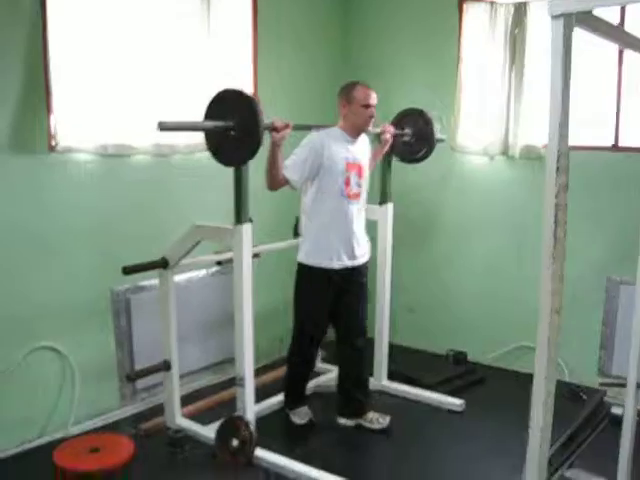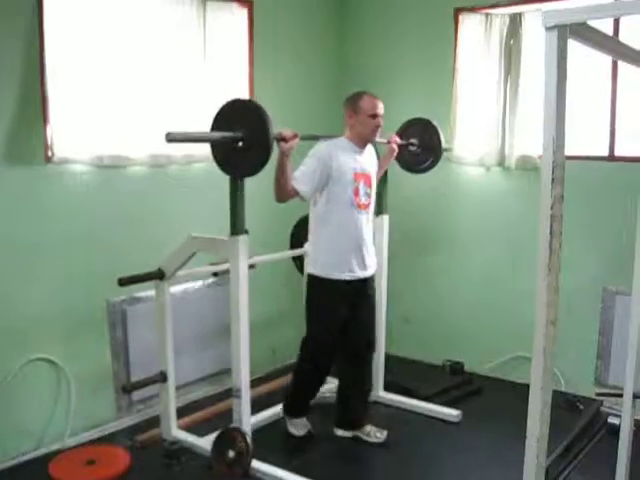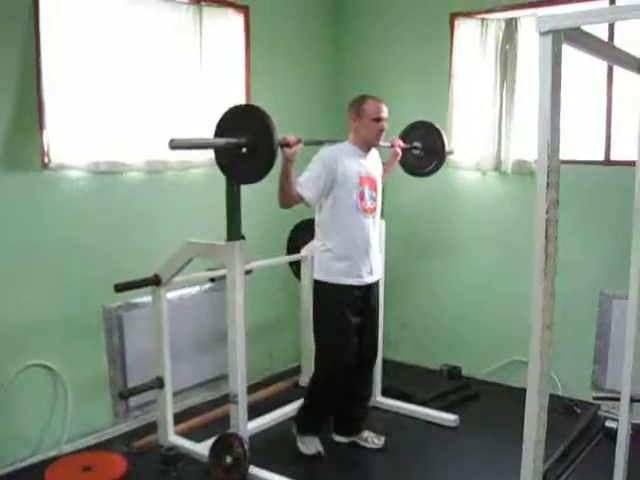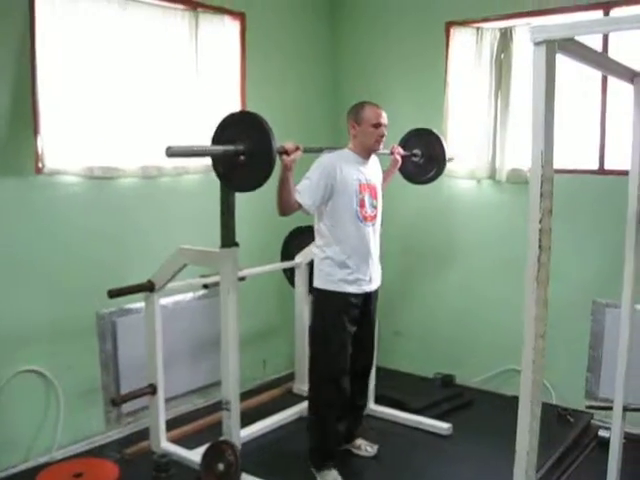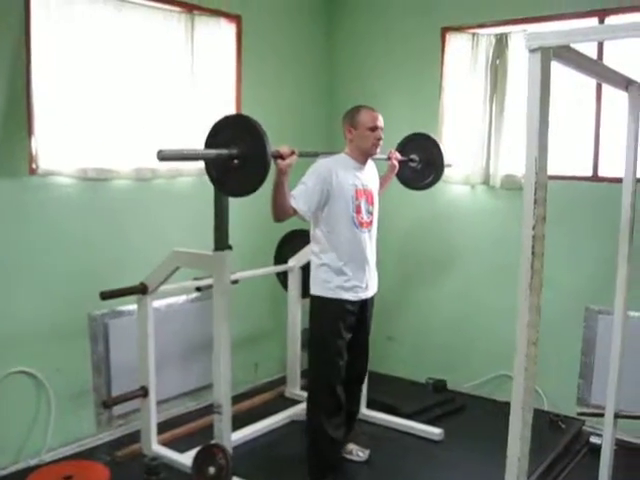
dt=0.2s
person 1, frame 1
left shoulder: (362, 143)
right shoulder: (319, 143)
right elbow: (275, 182)
left wrist: (383, 145)
right wrist: (275, 145)
left hip: (355, 260)
right hip: (319, 262)
left knee: (355, 339)
right knee: (307, 338)
left ankle: (354, 408)
right ankle: (294, 401)
person 1, frame 2
left shoulder: (369, 154)
right shoulder: (327, 153)
right elbow: (284, 194)
left wrist: (390, 156)
right wrist: (284, 155)
left hip: (363, 271)
right hip: (329, 272)
left knee: (360, 351)
right knee: (320, 351)
left ankle: (352, 420)
right ankle: (294, 409)
person 1, frame 3
left shoulder: (373, 157)
right shoulder: (331, 158)
right elbow: (289, 200)
left wrist: (394, 159)
right wrist: (288, 161)
left hip: (368, 275)
right hip: (336, 278)
left knee: (364, 358)
right knee: (336, 360)
left ankle: (350, 425)
right ankle: (306, 425)
person 1, frame 4
left shoulder: (373, 164)
right shoulder: (331, 165)
right elbow: (287, 208)
left wrist: (394, 167)
right wrist: (286, 169)
left hip: (368, 283)
right hip: (335, 286)
left knee: (360, 368)
right knee: (331, 373)
left ankle: (346, 434)
person 1, frame 5
left shoulder: (370, 170)
right shoulder: (327, 170)
right elbow: (282, 213)
left wrist: (391, 172)
right wrist: (281, 174)
left hip: (364, 289)
right hip: (332, 292)
left knee: (354, 375)
right knee: (327, 382)
left ankle: (340, 439)
